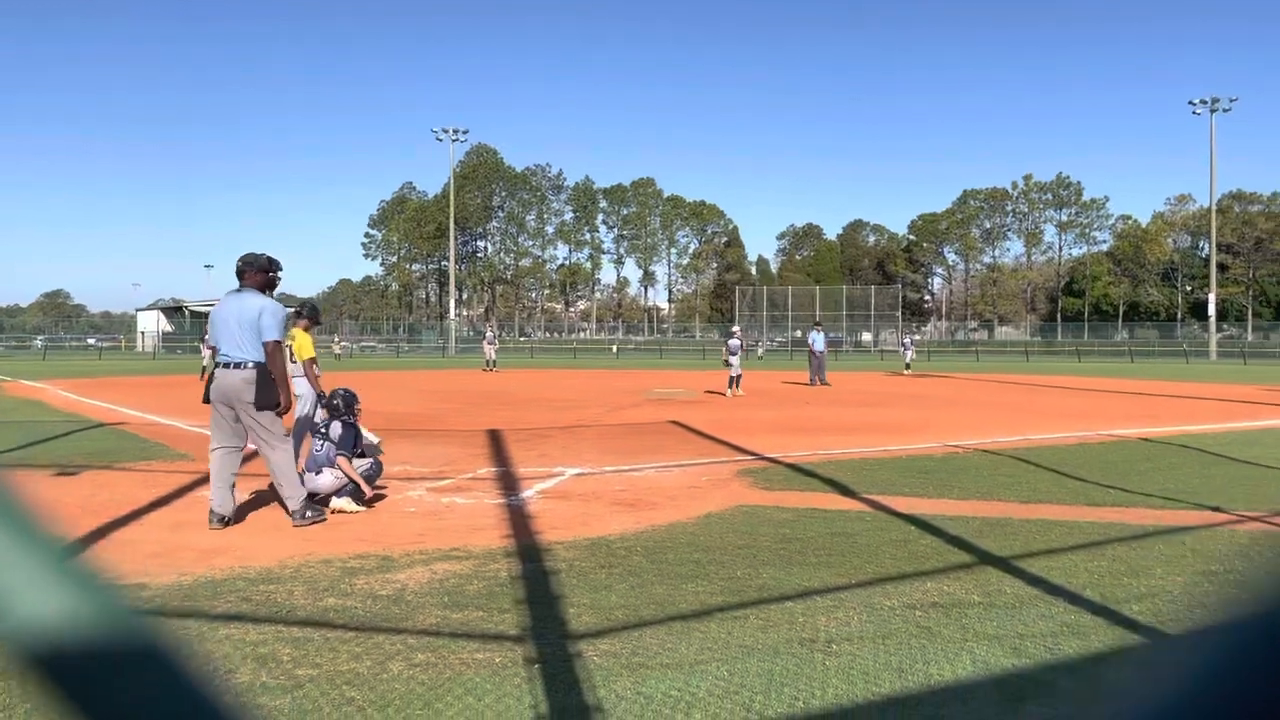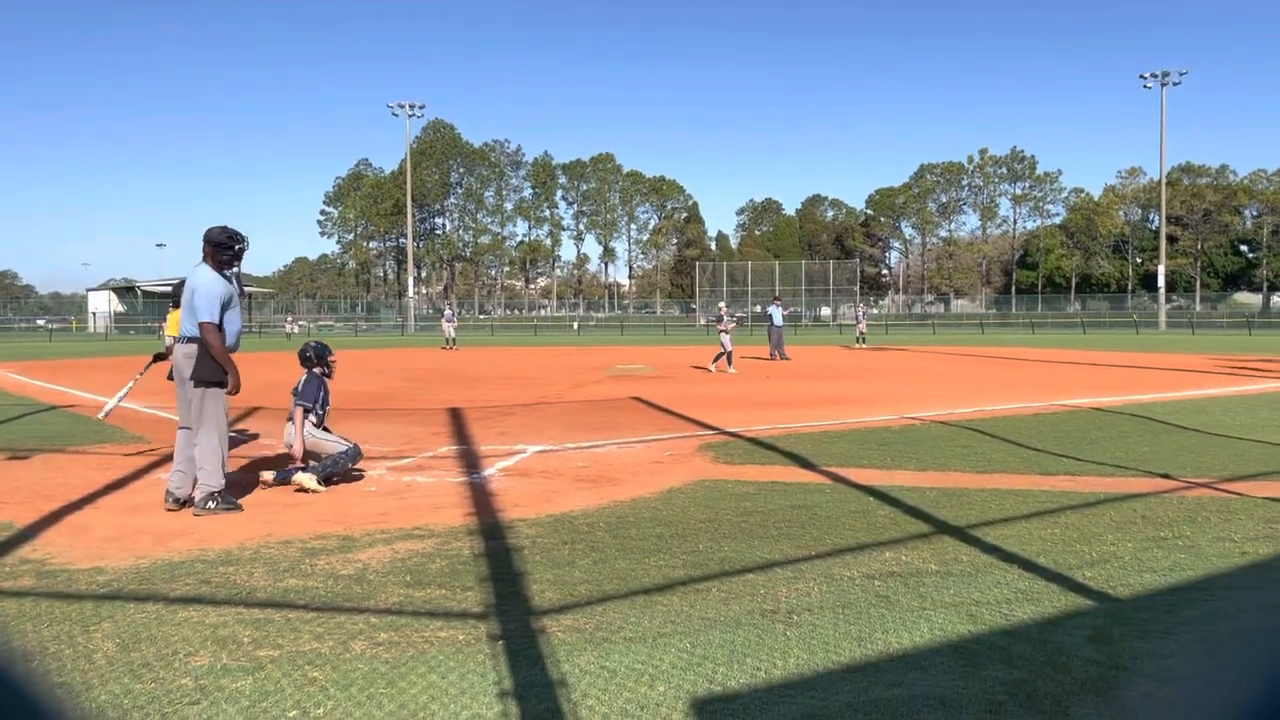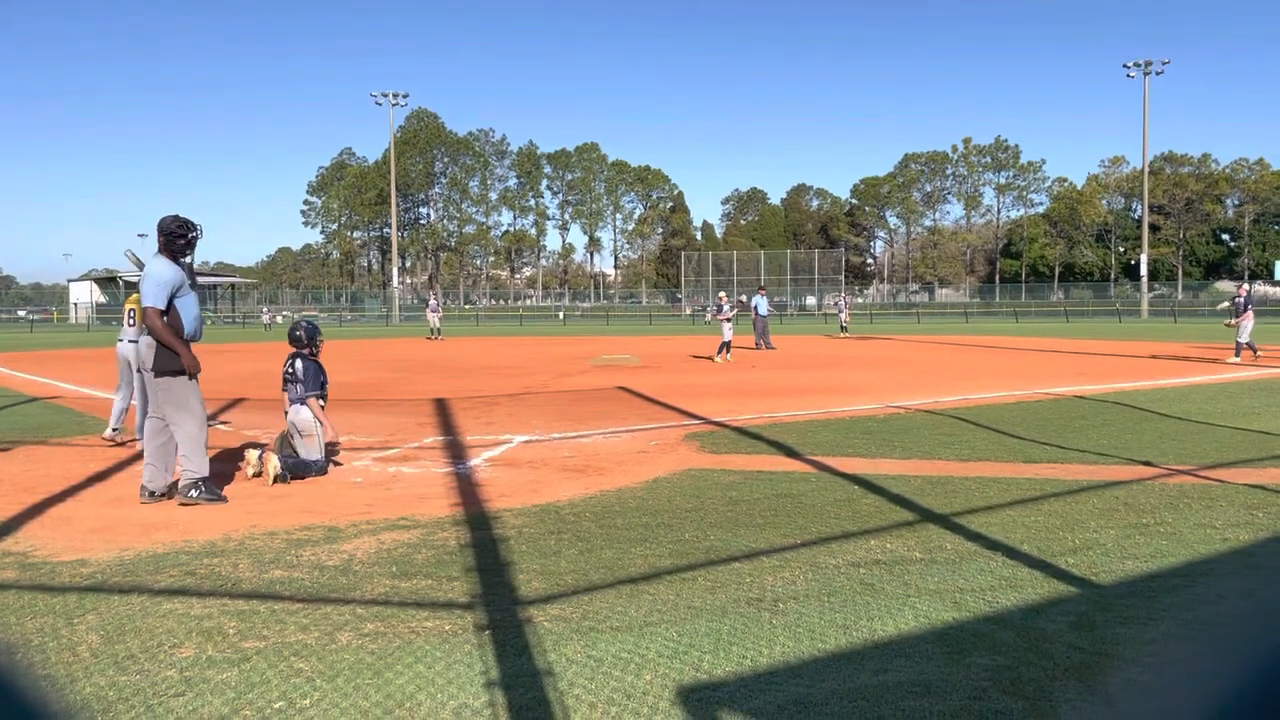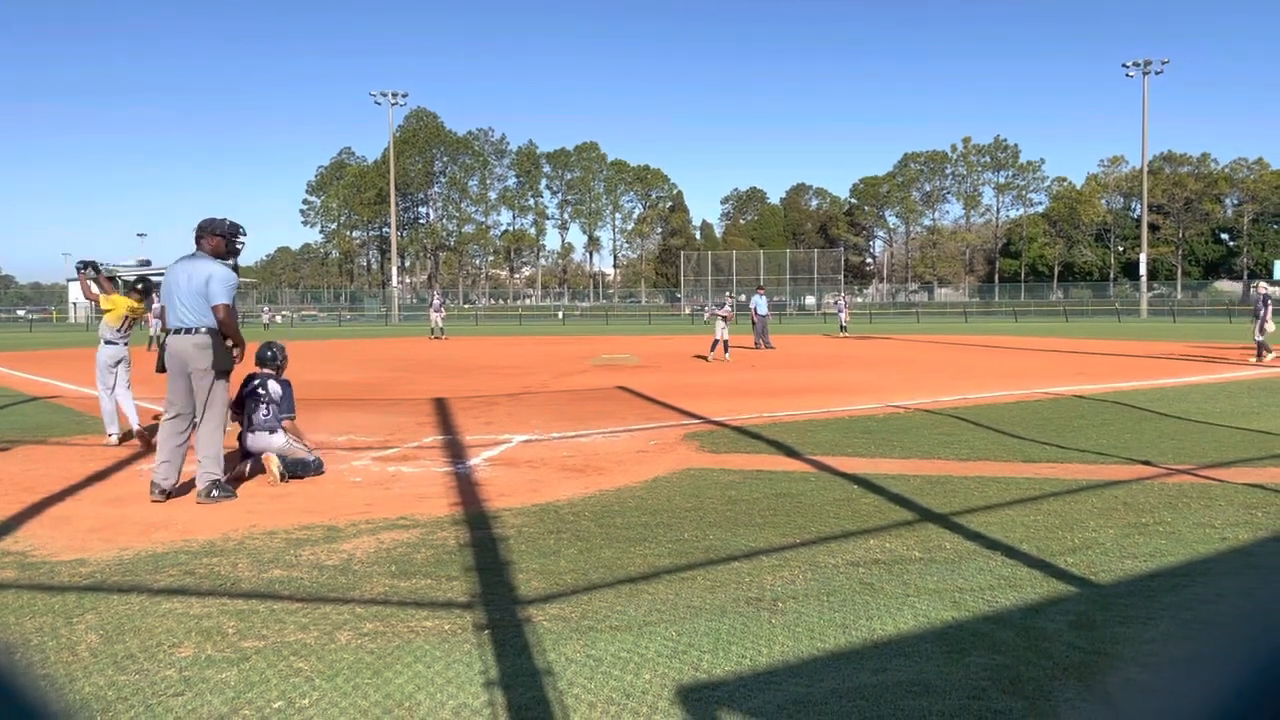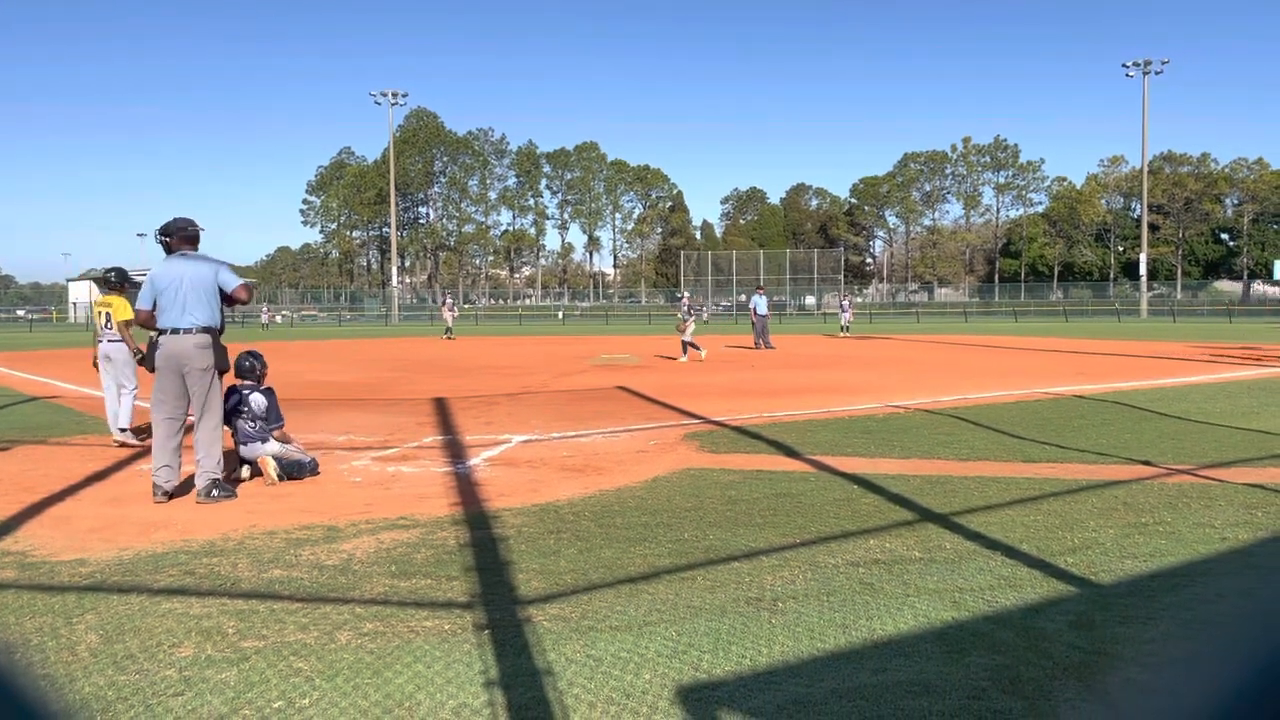
dt=1s
person 1, frame 1
left shoulder: (219, 306)
right shoulder: (268, 306)
left elbow: (214, 350)
right elbow: (273, 351)
right wrist: (284, 391)
left hip: (220, 379)
right hip: (252, 380)
left knee: (223, 447)
right knee: (275, 444)
left ankle: (219, 511)
right ankle: (299, 507)
person 1, frame 2
left shoulder: (202, 275)
right shoulder: (212, 283)
right elbow: (209, 332)
right wrist: (232, 370)
left hip: (185, 354)
right hip: (202, 358)
left knee: (190, 426)
right knee: (210, 427)
left ankle: (178, 491)
right ankle: (208, 495)
person 1, frame 3
left shoulder: (175, 267)
right shoulder: (162, 271)
right elbow: (151, 318)
right wrist: (184, 351)
left hip: (163, 350)
right hip: (166, 350)
left knee: (160, 417)
right knee: (189, 415)
left ankle: (154, 485)
right ankle: (193, 483)
person 1, frame 4
left shoulder: (174, 269)
right shoulder: (220, 272)
left elbow: (166, 313)
right elbow: (222, 315)
right wrist: (239, 342)
left hip: (174, 344)
right hip: (205, 345)
left knee: (176, 415)
right knee: (211, 417)
left ankle: (162, 481)
right ankle: (210, 484)
person 1, frame 5
left shoulder: (158, 271)
right shoulder: (215, 267)
left elbow: (142, 317)
right elbow: (244, 295)
right wrist: (222, 298)
left hip: (166, 346)
right hip: (201, 345)
left knee: (166, 416)
right knee: (208, 416)
left ankle: (162, 483)
right ankle: (209, 483)
